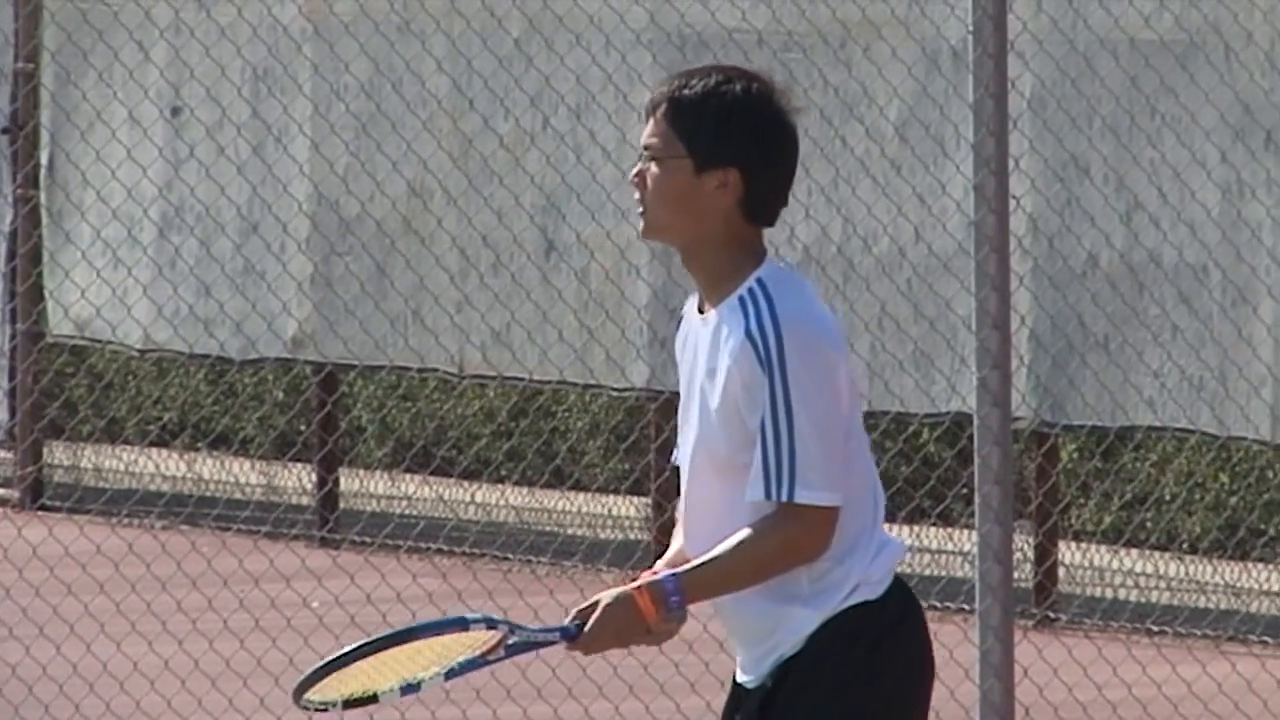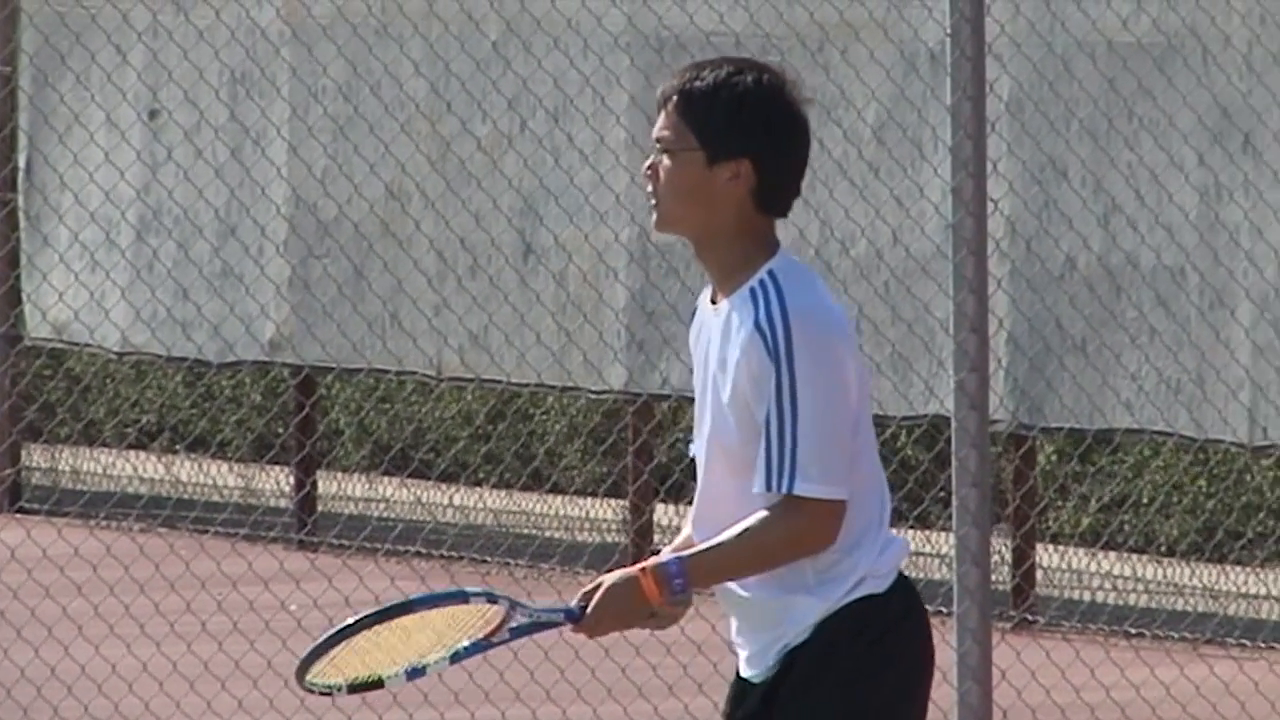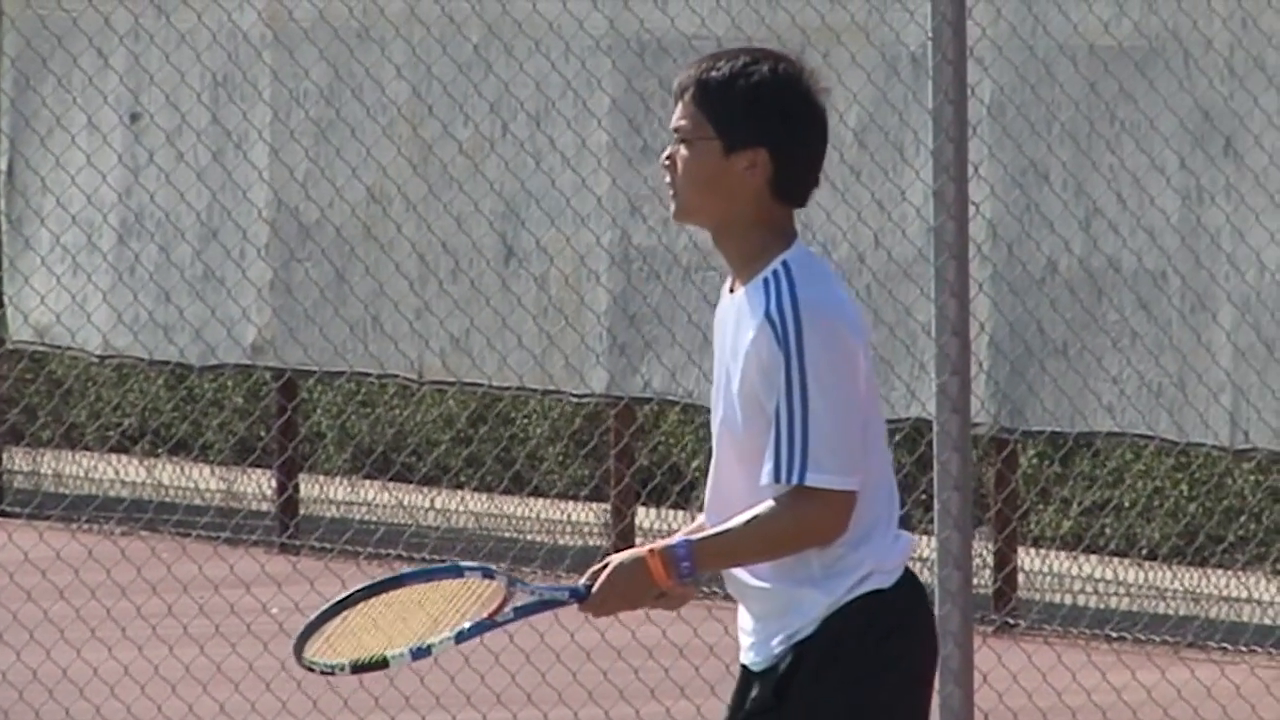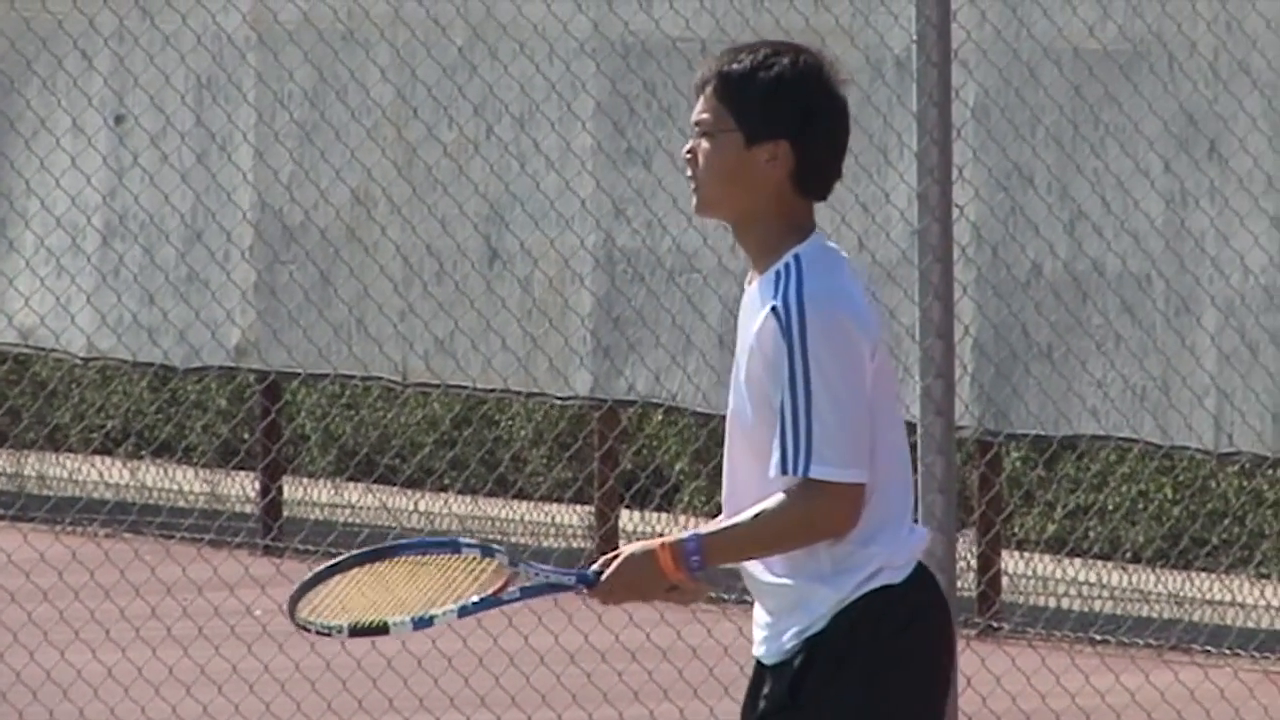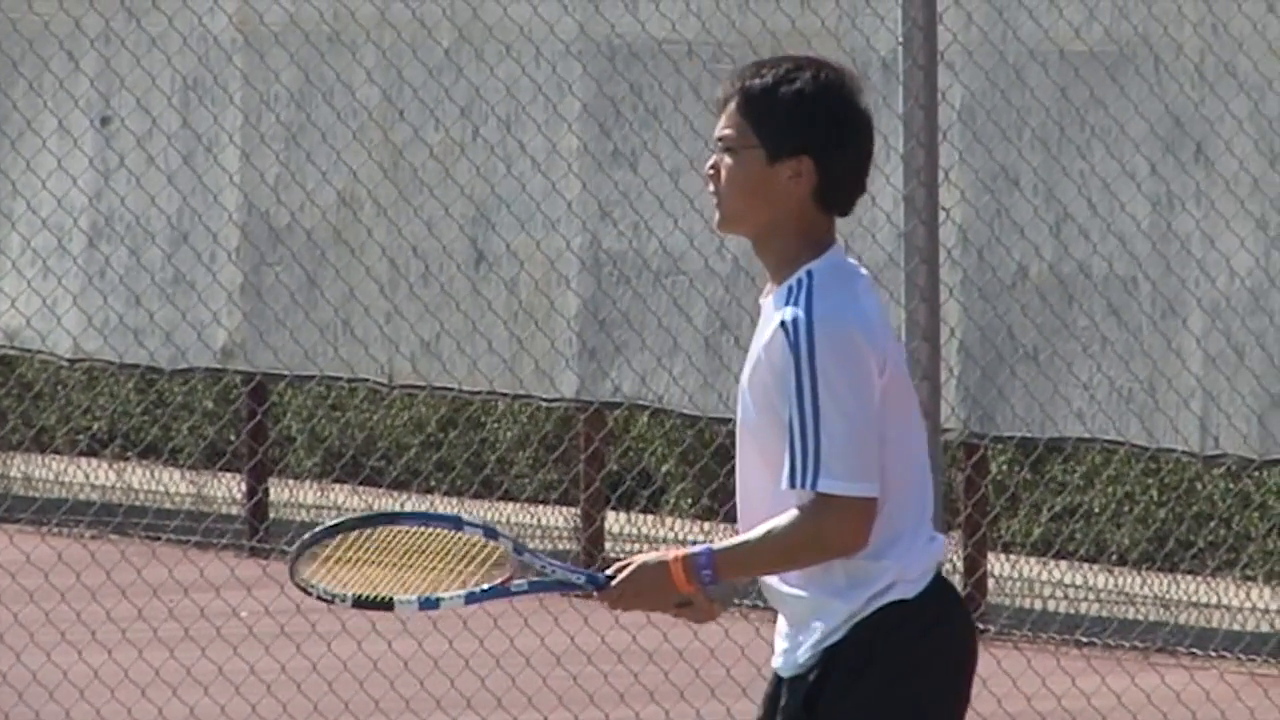
dt=0.3s
person 1, frame 1
left shoulder: (778, 330)
right shoulder: (703, 319)
left elbow: (803, 525)
left wrist: (658, 597)
right wrist: (663, 579)
left hip: (847, 653)
right hip: (782, 653)
person 1, frame 2
left shoulder: (788, 322)
right shoulder: (718, 310)
left elbow: (809, 517)
left wrist: (661, 580)
right wrist: (670, 570)
left hip: (848, 648)
right hip: (783, 646)
person 1, frame 3
left shoulder: (799, 313)
right shoulder: (742, 299)
left elbow: (818, 508)
left wrist: (668, 563)
right wrist: (681, 550)
left hip: (850, 643)
right hip: (786, 637)
person 1, frame 4
left shoulder: (805, 306)
right shoulder: (778, 290)
left elbow: (828, 503)
left wrist: (677, 556)
right wrist: (696, 552)
left hip: (864, 638)
right hip: (811, 632)
person 1, frame 5
left shoulder: (815, 322)
right shoulder: (805, 304)
left elbow: (840, 521)
left wrist: (689, 570)
right wrist: (715, 572)
left hip: (882, 648)
right hip: (831, 641)
